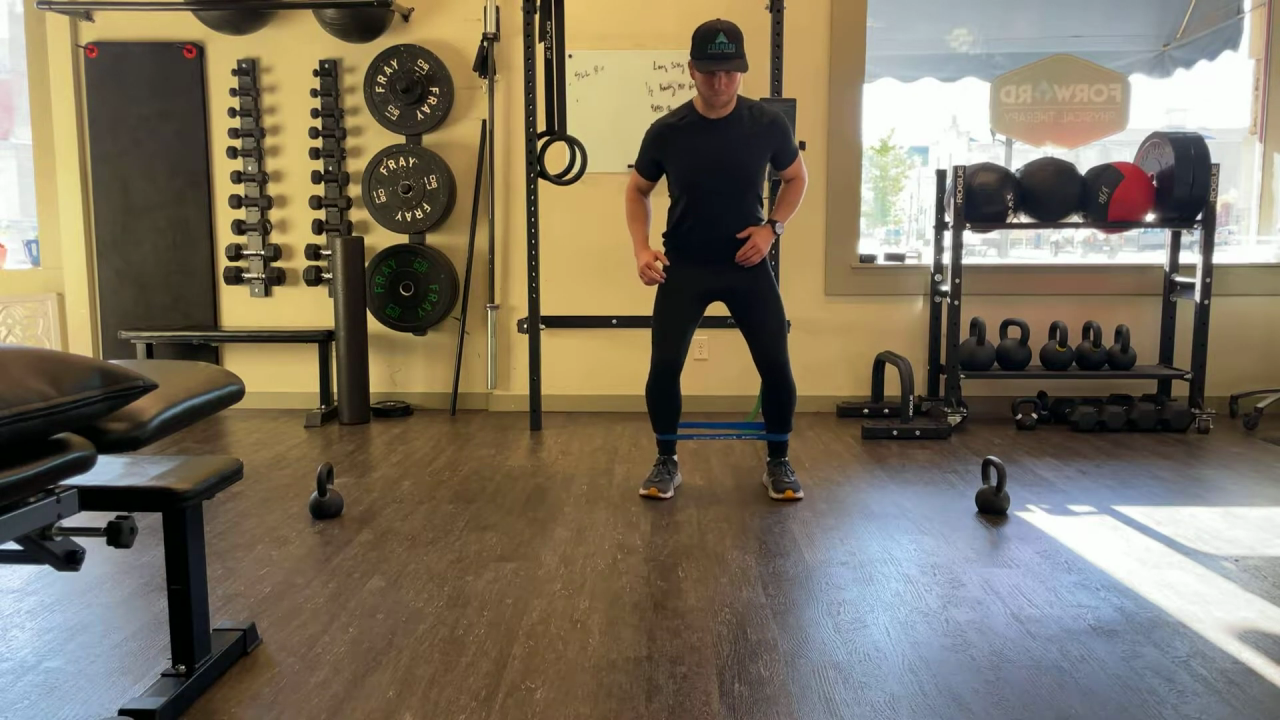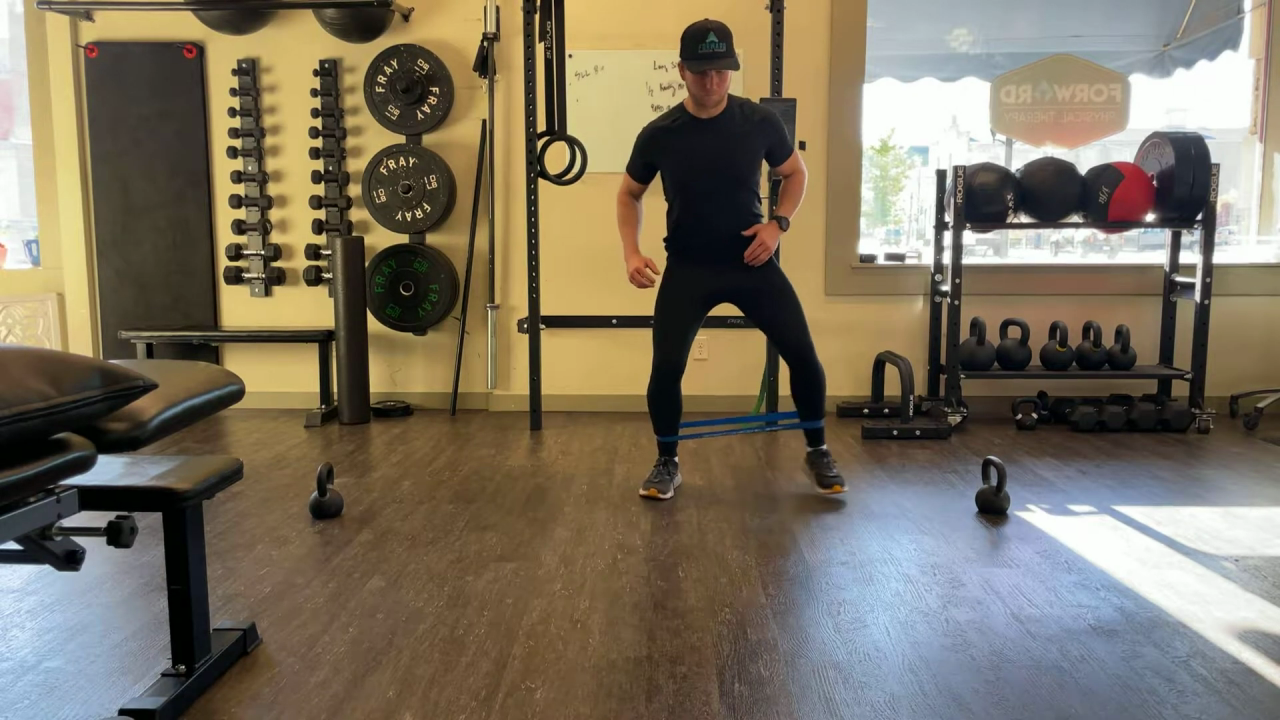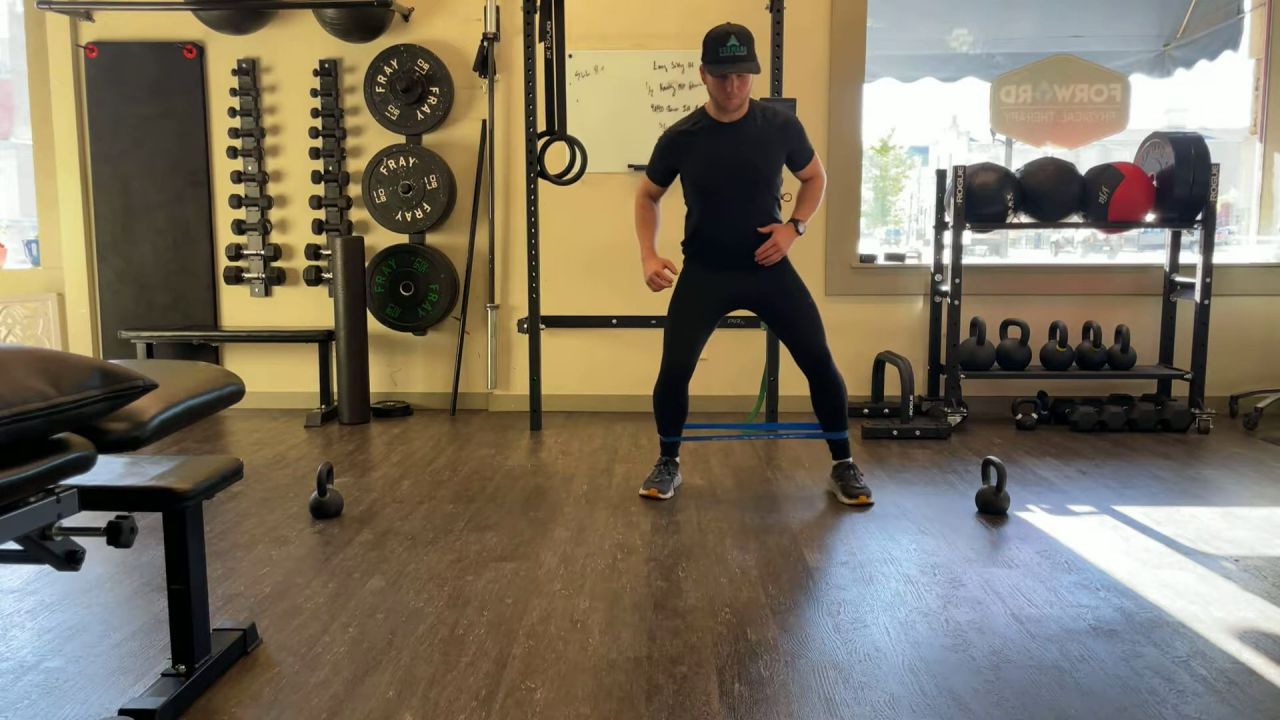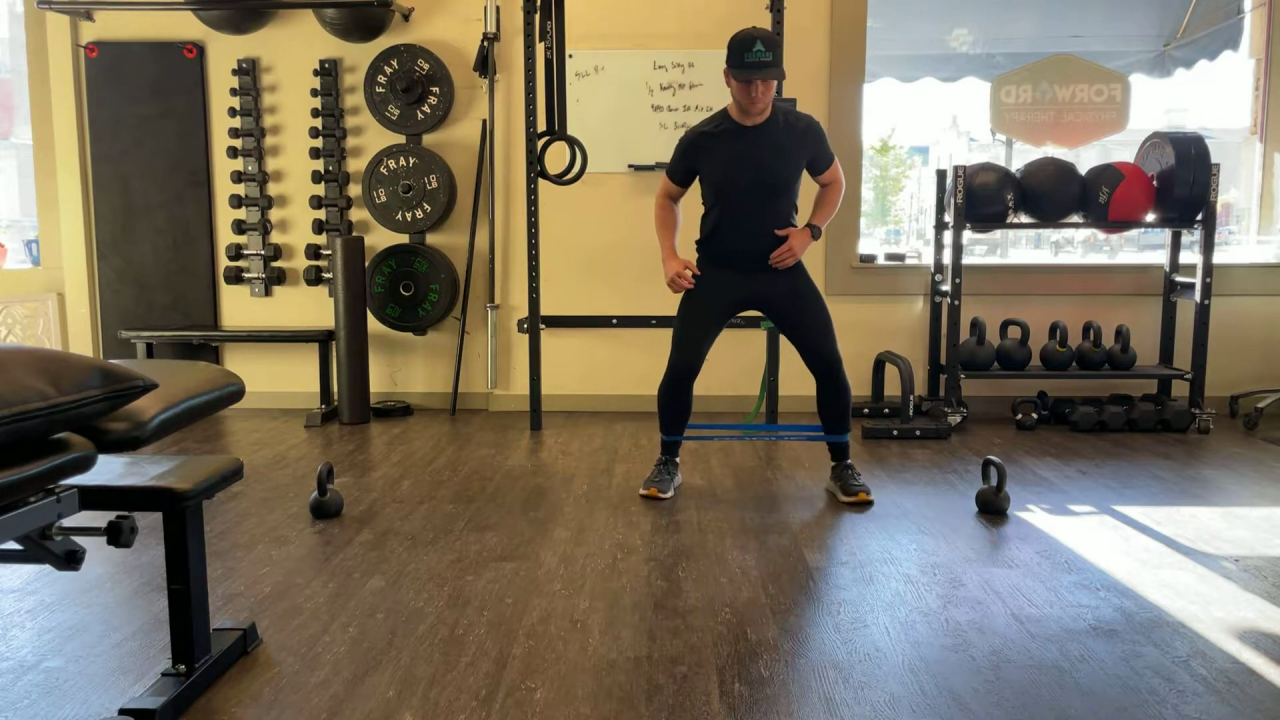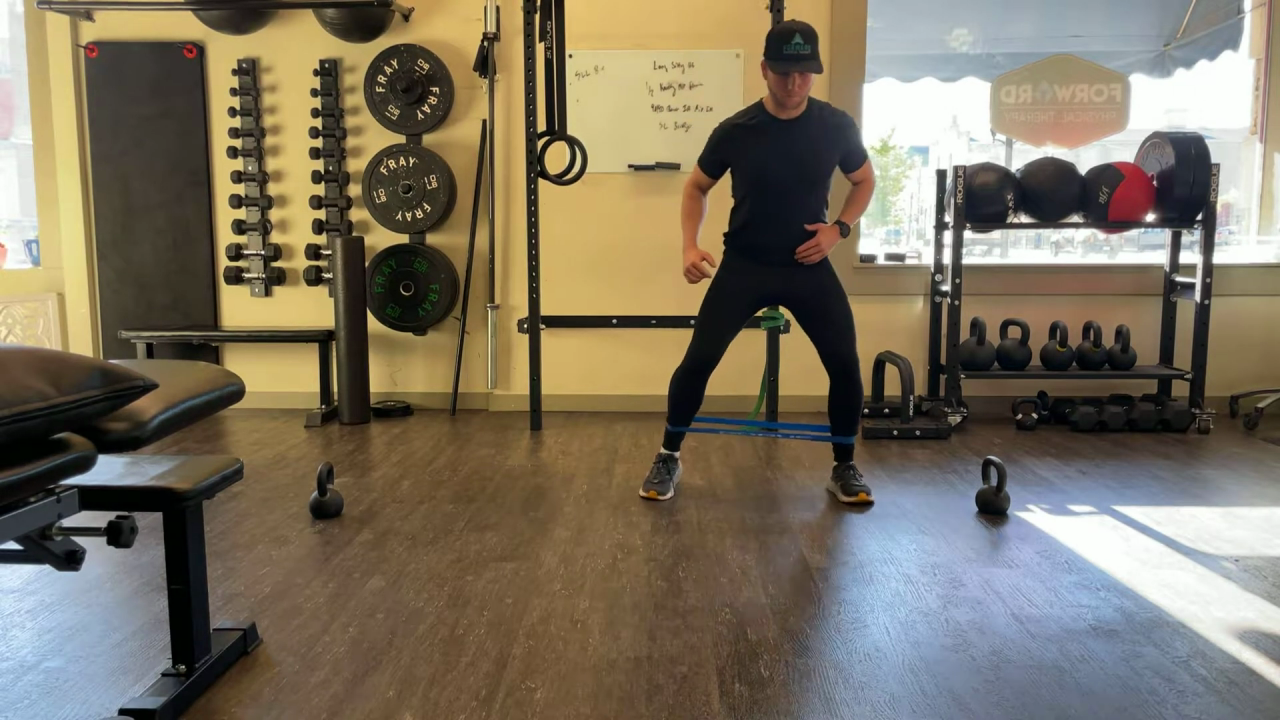
dt=0.2s
person 1, frame 1
left shoulder: (767, 124)
right shoulder: (667, 131)
left elbow: (796, 178)
right elbow: (638, 190)
left wrist: (772, 227)
right wrist: (642, 247)
left hip: (746, 263)
right hip: (684, 266)
left knee: (775, 366)
right knee: (665, 365)
left ankle: (777, 462)
right ankle: (667, 461)
person 1, frame 2
left shoulder: (759, 121)
right shoulder: (659, 134)
left elbow: (796, 173)
right elbow: (629, 193)
left wrist: (778, 223)
right wrist: (631, 250)
left hip: (750, 260)
right hip: (688, 267)
left knee: (801, 352)
right knee: (666, 367)
left ankle: (818, 451)
right ankle: (667, 463)
person 1, frame 3
left shoulder: (781, 126)
right shoulder: (680, 137)
left elbow: (815, 178)
right elbow: (648, 196)
left wrist: (794, 226)
right wrist: (649, 254)
left hip: (768, 266)
right hip: (704, 272)
left knee: (819, 362)
right knee: (674, 369)
left ankle: (843, 465)
right ankle: (668, 463)
person 1, frame 4
left shoulder: (802, 130)
right shoulder: (701, 138)
left elbow: (833, 184)
right elbow: (668, 196)
left wrist: (809, 232)
right wrist: (669, 254)
left hip: (781, 269)
right hip: (717, 271)
left knee: (828, 364)
right knee: (681, 367)
left ankle: (841, 467)
right ankle: (668, 461)
person 1, frame 5
left shoulder: (837, 125)
right shoulder: (736, 131)
left elbow: (865, 182)
right elbow: (696, 187)
left wrist: (839, 228)
right wrist: (690, 246)
left hip: (809, 266)
right hip: (744, 265)
left knee: (845, 365)
right knee: (698, 361)
left ankle: (844, 467)
right ankle: (668, 456)
